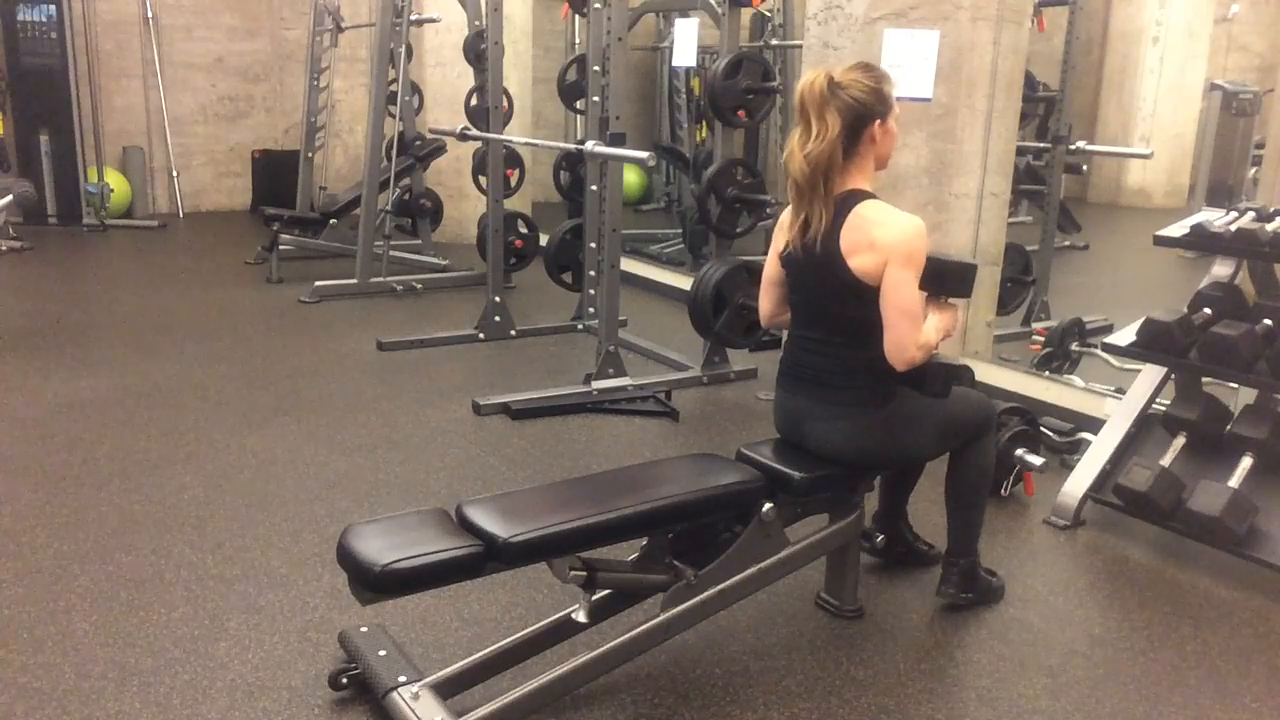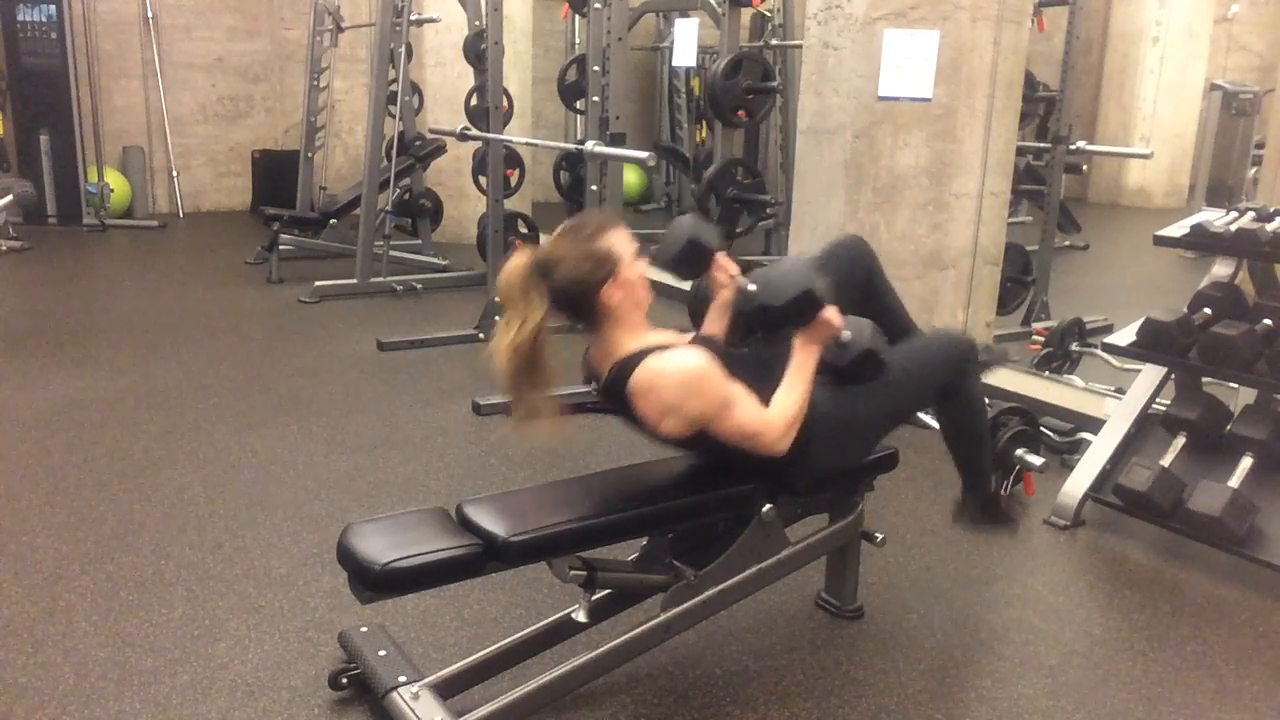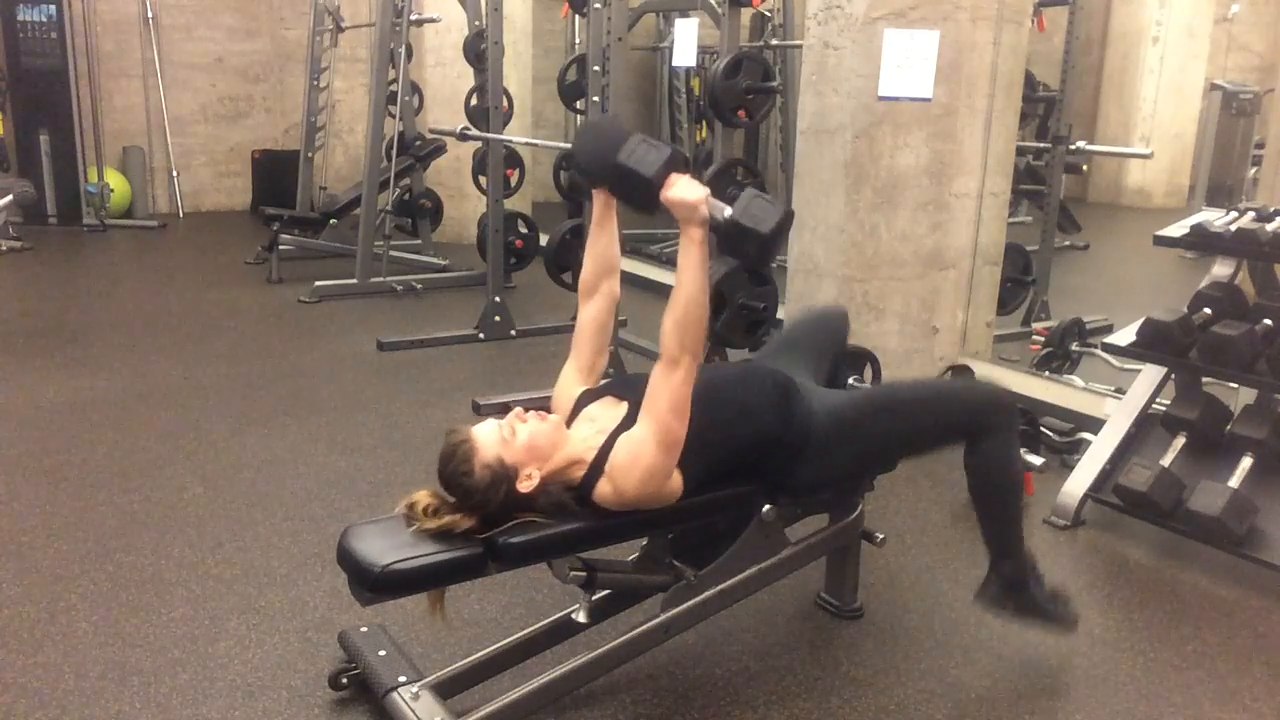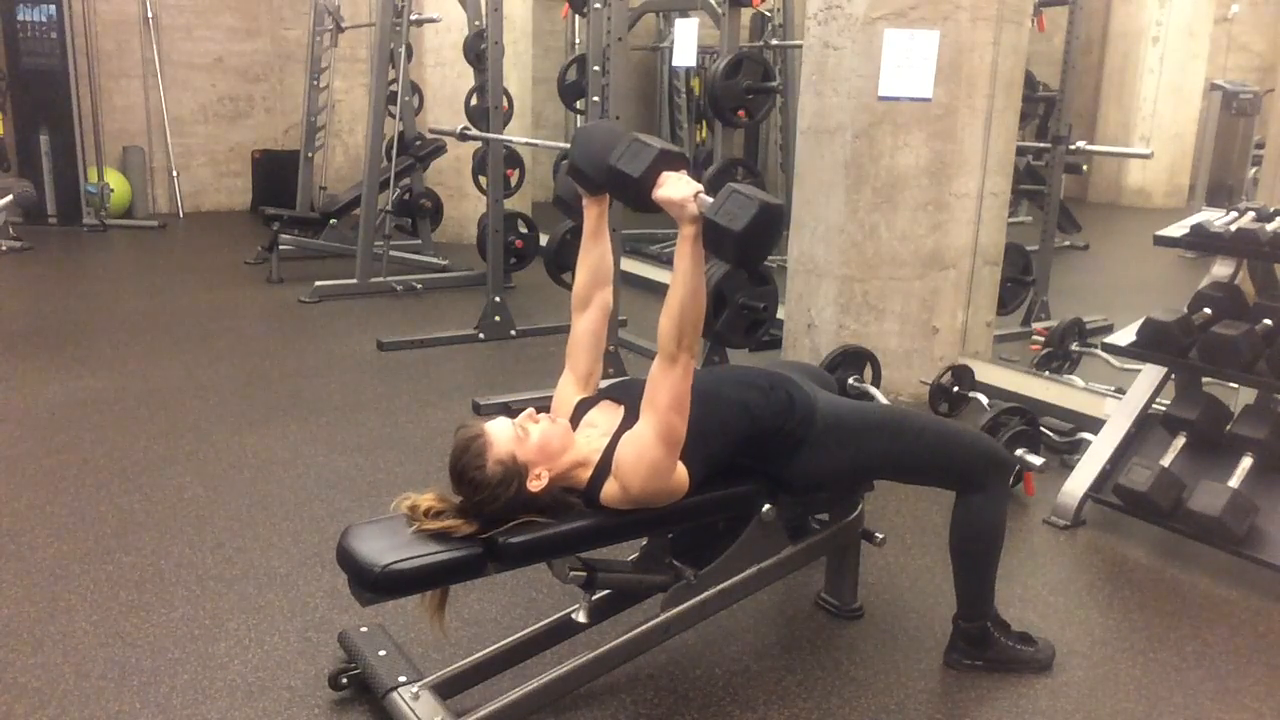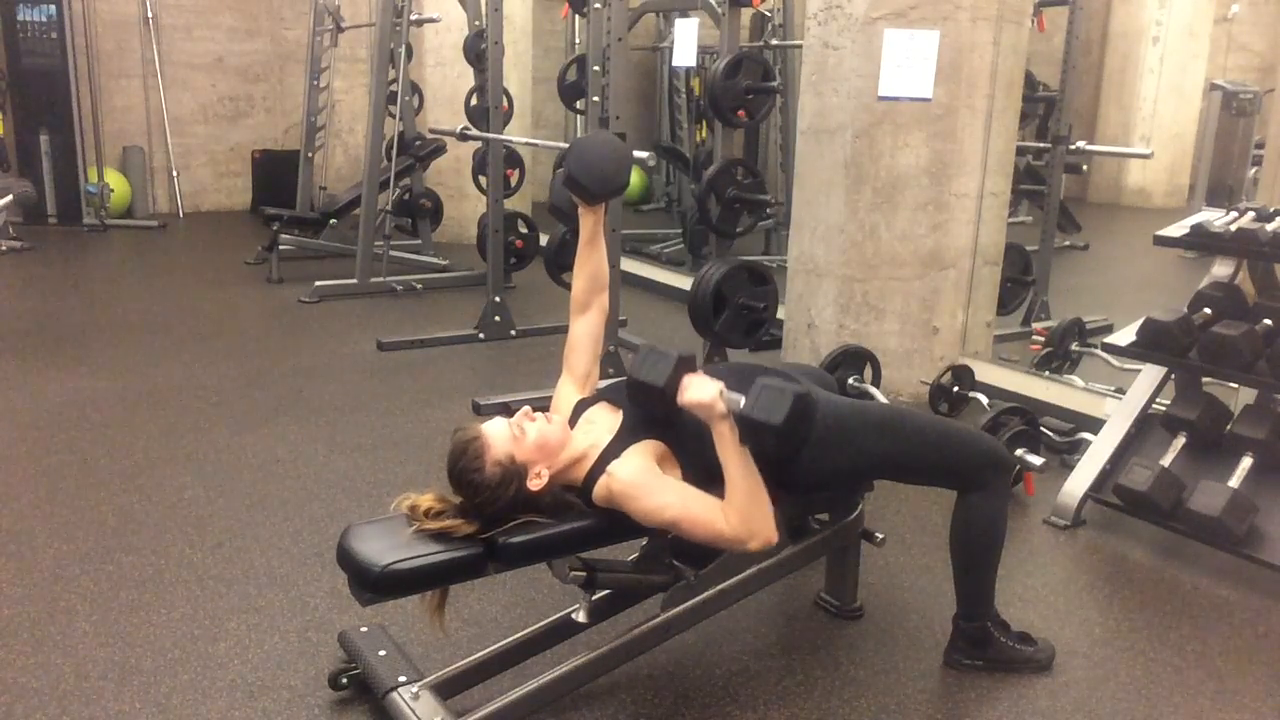
dt=1s
person 1, frame 1
left shoulder: (794, 213)
right shoulder: (896, 230)
left elbow: (771, 315)
right elbow: (904, 353)
right wrist: (939, 321)
left hip: (793, 411)
right hip: (854, 427)
left knee: (919, 402)
right knee: (976, 414)
left ankle: (891, 530)
right ankle: (962, 571)
person 1, frame 2
left shoulder: (610, 353)
right shoulder: (671, 375)
right elbow: (774, 437)
left wrist: (723, 301)
right wrist: (809, 347)
left hip: (769, 383)
right hip: (807, 436)
left knee: (851, 254)
right knee: (951, 352)
left ankle: (915, 355)
right ankle: (983, 496)
person 1, frame 3
left shoulder: (570, 411)
right shoulder: (626, 476)
left elbow: (596, 300)
right elbow: (679, 360)
left wrist: (604, 200)
right wrist: (692, 231)
left hip: (760, 389)
right hip: (798, 433)
left knee: (829, 320)
right knee: (991, 408)
right ankle: (1012, 578)
person 1, frame 4
left shoulder: (571, 413)
right shoulder: (631, 477)
left elbow: (591, 309)
right elbow: (677, 355)
left wrist: (596, 208)
right wrist: (689, 229)
right hip: (800, 436)
right knee: (989, 464)
right ankle: (976, 634)
person 1, frame 5
left shoulder: (571, 410)
right shoulder: (621, 481)
left elbow: (588, 311)
right elbow: (756, 533)
left wrist: (591, 215)
right wrist: (721, 420)
right hip: (801, 436)
left knee: (830, 373)
right knee: (990, 463)
left ankle: (834, 501)
right ankle: (977, 635)
